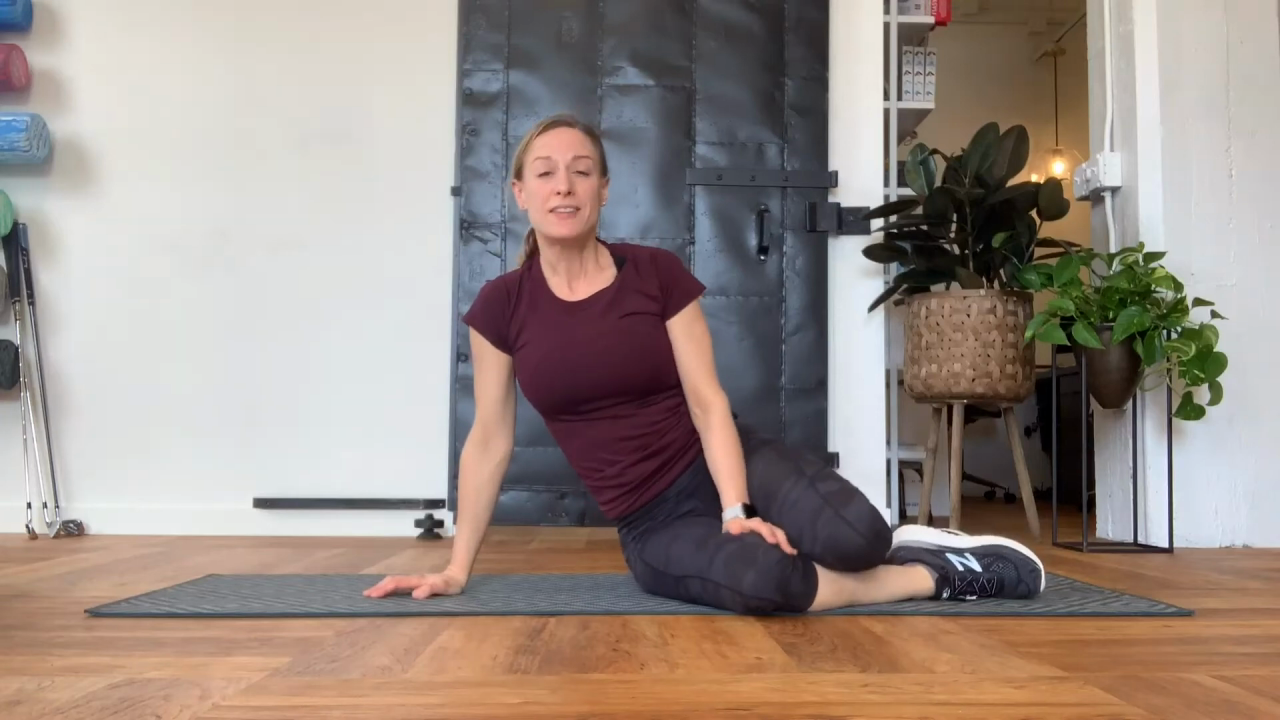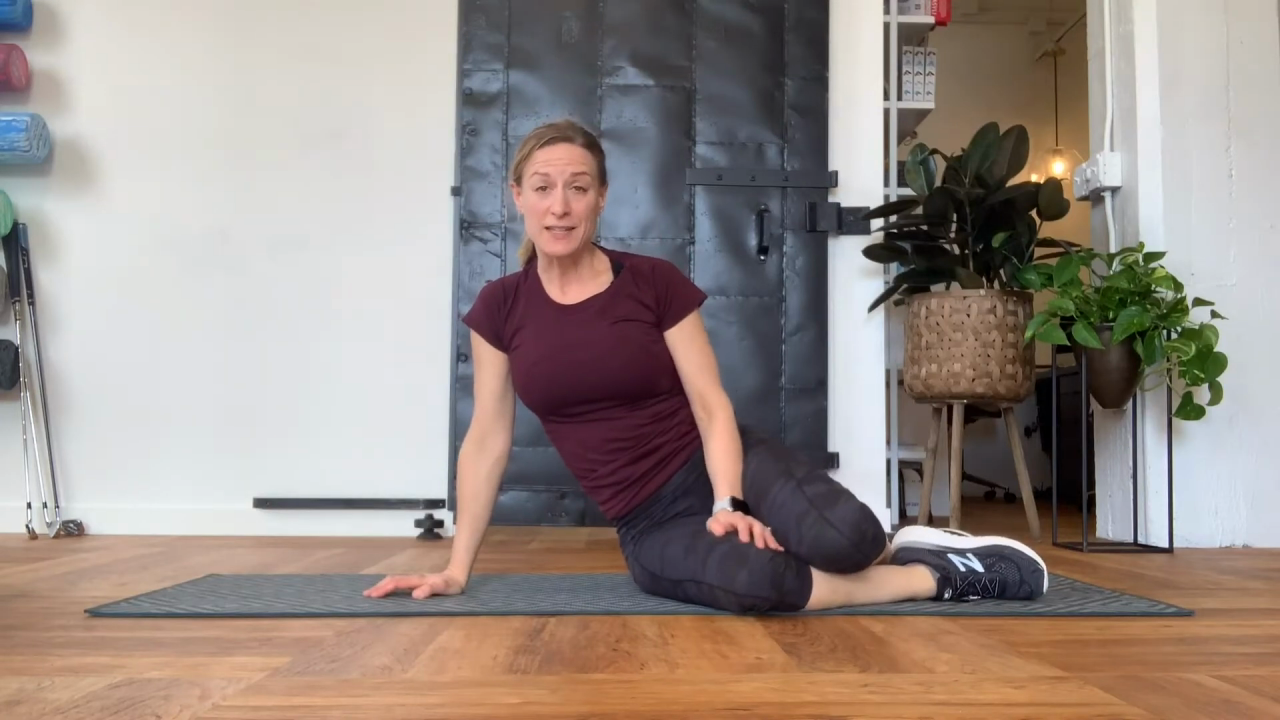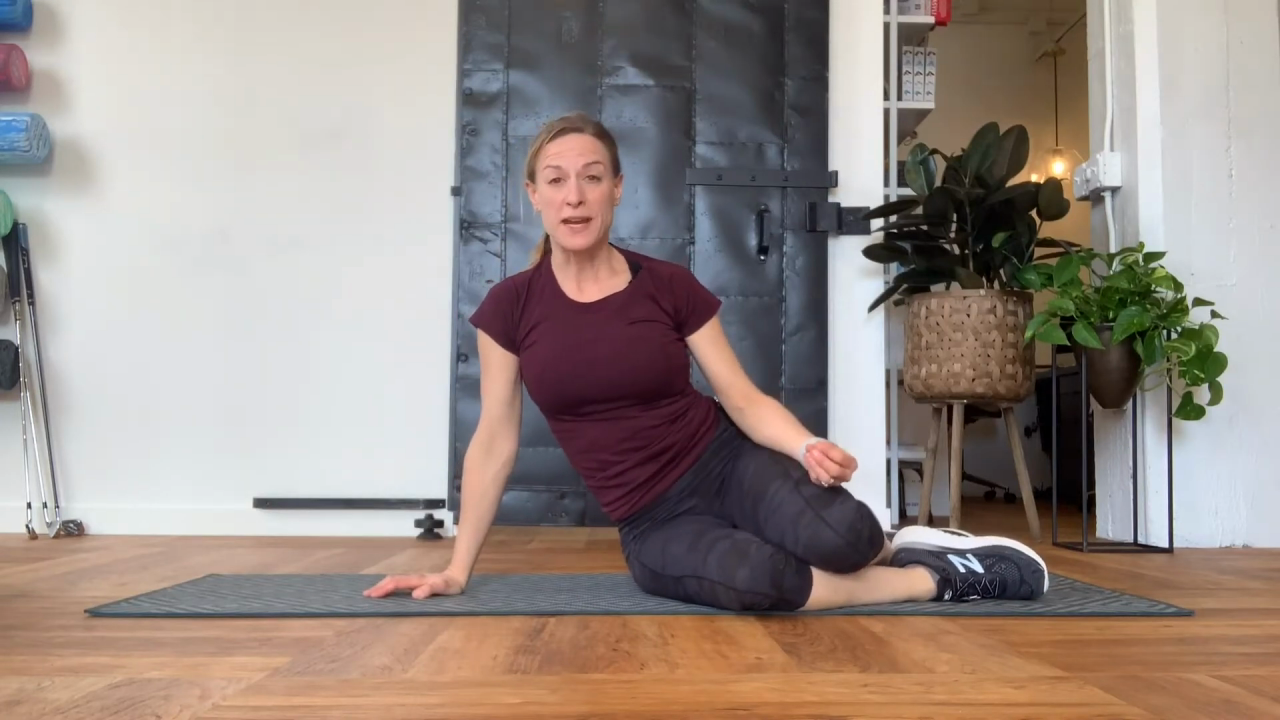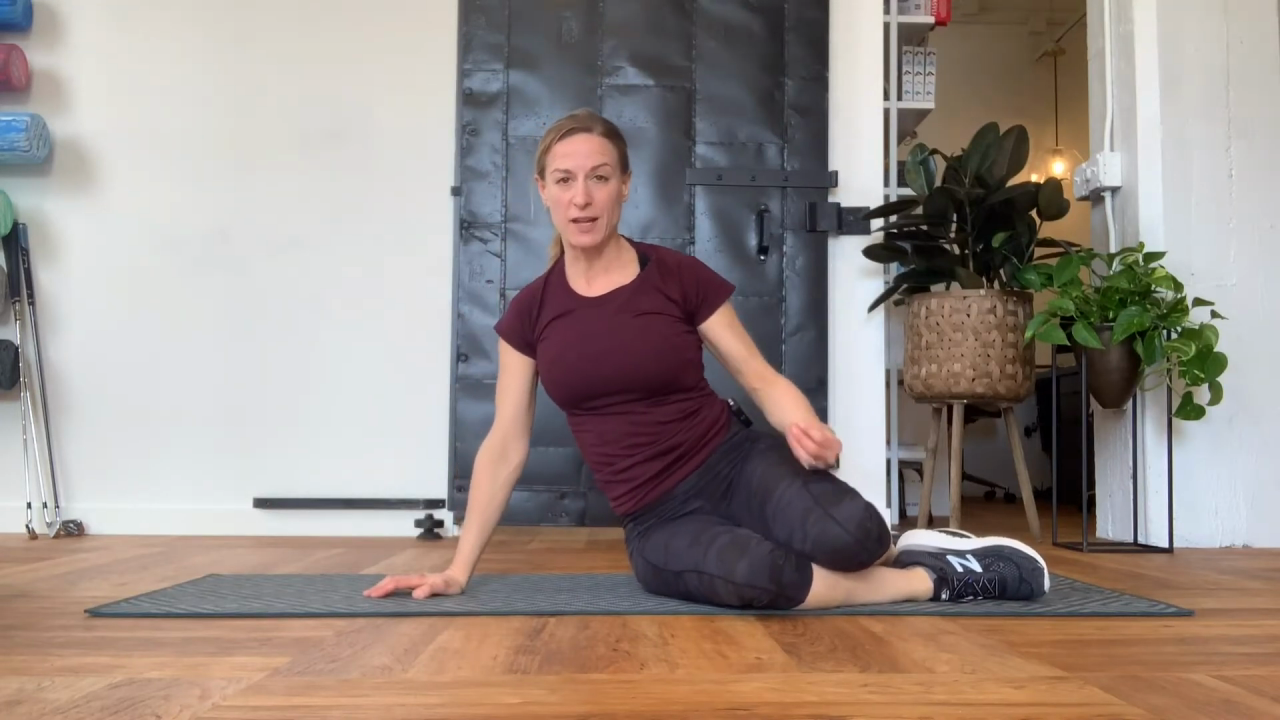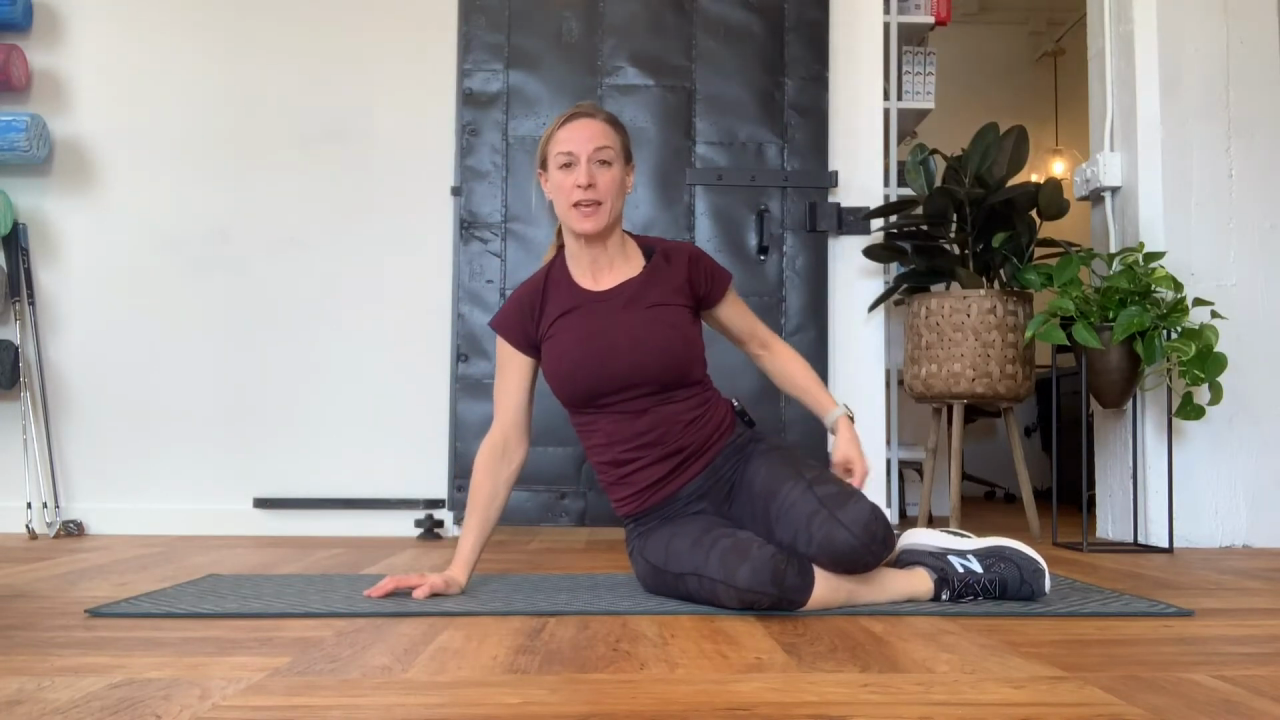
dt=1s
person 1, frame 1
left shoulder: (659, 273)
right shoulder: (501, 305)
left elbow: (708, 401)
right elbow: (490, 439)
left wrist: (738, 511)
right wrist: (457, 568)
left hip: (721, 464)
right hip: (653, 523)
left knee: (853, 536)
right knee: (760, 579)
left ankle: (897, 548)
right ankle: (933, 575)
person 1, frame 2
left shoulder: (654, 280)
right shoulder: (499, 307)
left elbow: (711, 402)
right elbow: (487, 439)
left wrist: (729, 503)
right wrist: (456, 568)
left hip: (714, 468)
right hip: (650, 522)
left knee: (845, 539)
right knee: (753, 581)
left ankle: (899, 547)
right ankle: (935, 576)
person 1, frame 3
left shoulder: (671, 286)
right shoulder: (510, 306)
left elbow: (742, 399)
right elbow: (496, 440)
left wrist: (811, 449)
right wrist: (457, 568)
left hip: (723, 462)
right hip: (654, 522)
left knee: (838, 534)
right knee: (753, 578)
left ankle: (897, 545)
right ankle: (933, 580)
person 1, frame 4
left shoulder: (679, 275)
right shoulder: (530, 312)
left elbow: (760, 377)
right elbow: (506, 442)
left wrist: (806, 430)
right wrist: (458, 568)
left hip: (734, 463)
right hip: (659, 523)
left knee: (846, 535)
right knee: (752, 574)
left ankle: (892, 545)
right ankle: (931, 581)
person 1, frame 5
left shoulder: (681, 263)
right shoulder: (529, 307)
left elbow: (766, 345)
right elbow: (506, 441)
left wrist: (840, 419)
right wrist: (458, 569)
left hip: (738, 461)
right hip: (661, 522)
left knee: (854, 539)
right knee: (757, 579)
left ankle: (900, 543)
right ankle: (933, 581)
